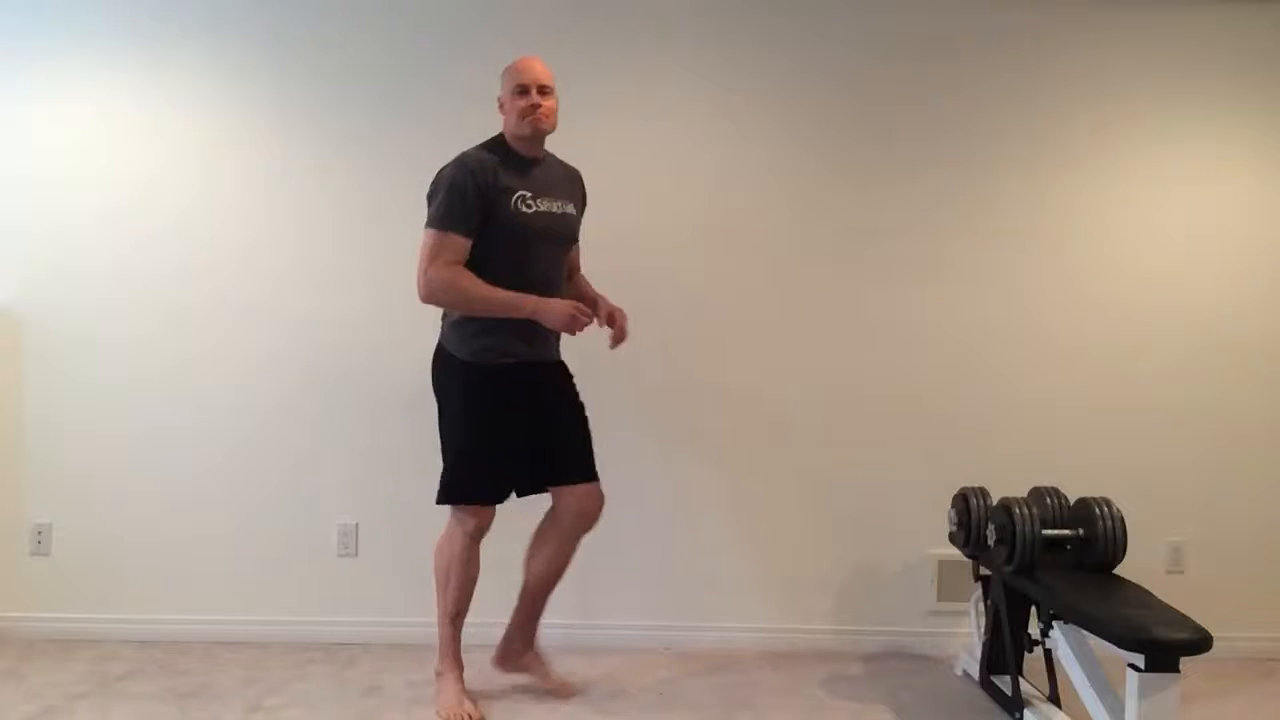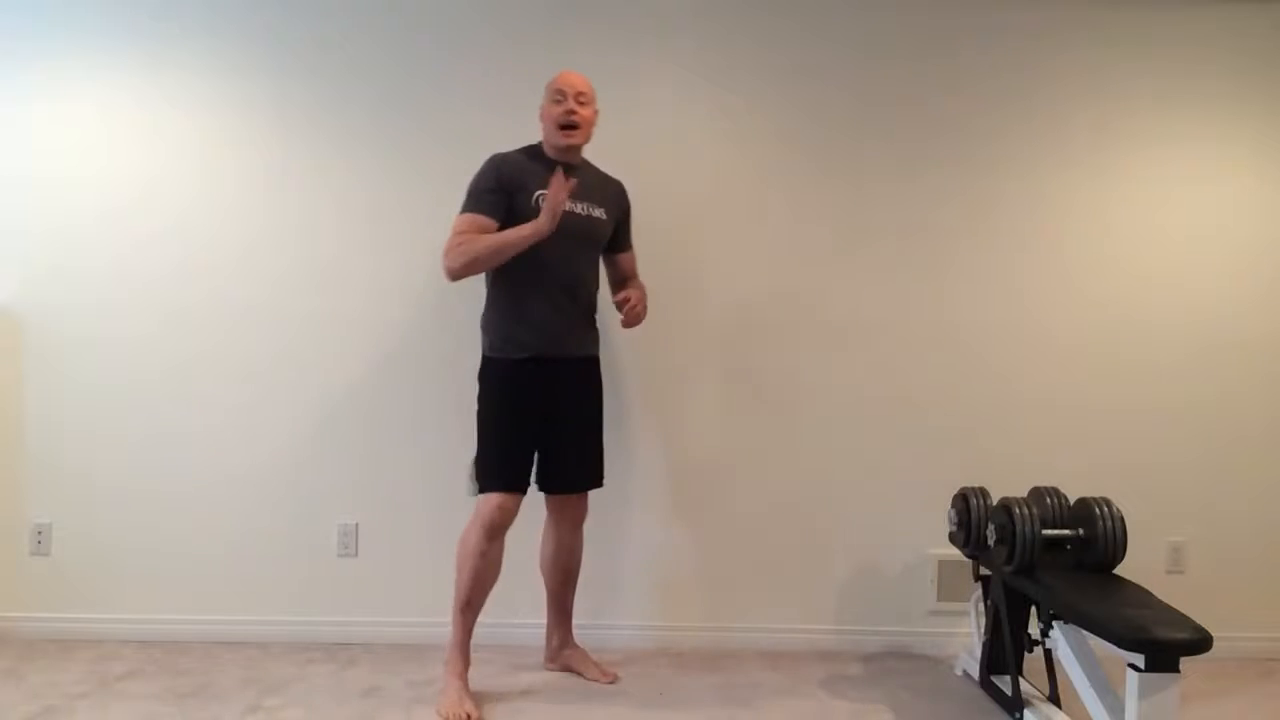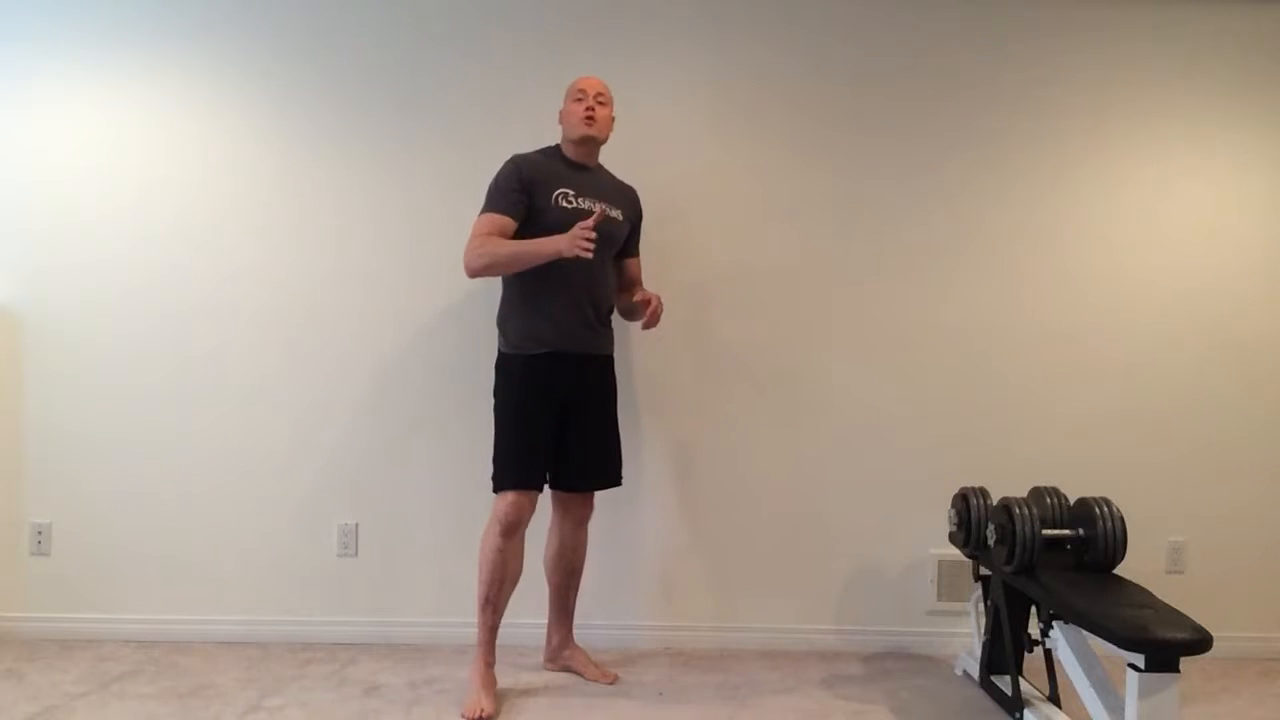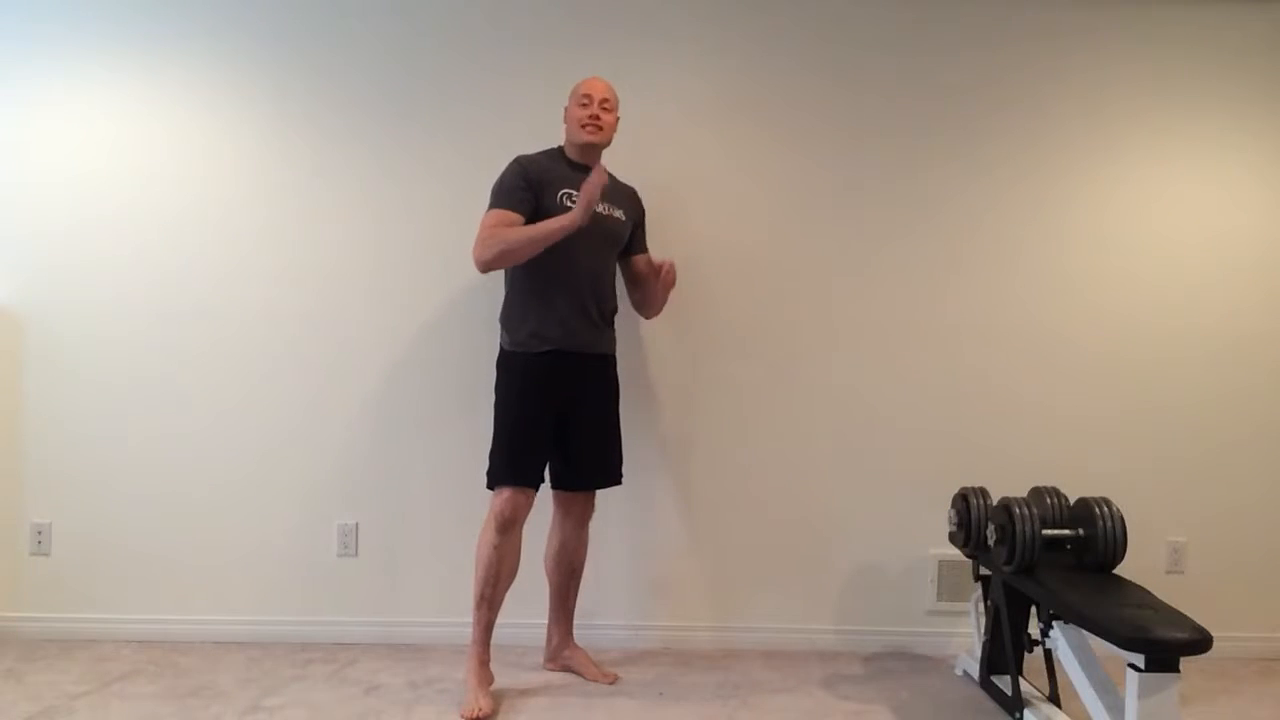
dt=0.4s
person 1, frame 1
left shoulder: (569, 181)
right shoulder: (469, 174)
right elbow: (433, 282)
left wrist: (598, 304)
right wrist: (539, 309)
left hip: (544, 368)
right hip: (476, 371)
left knee: (582, 501)
right knee: (472, 517)
left ankle: (519, 643)
person 1, frame 2
left shoulder: (610, 192)
right shoulder: (505, 172)
left elbow: (624, 272)
right elbow: (457, 260)
left wrist: (634, 295)
right wrist: (539, 224)
left hip: (578, 368)
right hip: (512, 365)
left knee: (569, 509)
right knee: (496, 509)
left ankle: (560, 642)
right ankle: (456, 665)
person 1, frame 3
left shoulder: (624, 197)
right shoulder: (525, 171)
right elbow: (476, 258)
left wrist: (643, 301)
right wrist: (560, 243)
left hip: (594, 366)
right hip: (528, 362)
left knee: (576, 507)
right knee: (513, 508)
left ankle: (560, 642)
right ankle: (483, 663)
person 1, frame 4
left shoulder: (626, 200)
right shoulder: (528, 172)
left elbow: (643, 301)
right elbow: (486, 252)
left wrist: (661, 282)
right wrist: (573, 216)
left hip: (595, 366)
right hip: (530, 360)
left knee: (576, 505)
right knee: (509, 504)
left ankle: (560, 642)
right ankle: (478, 662)
